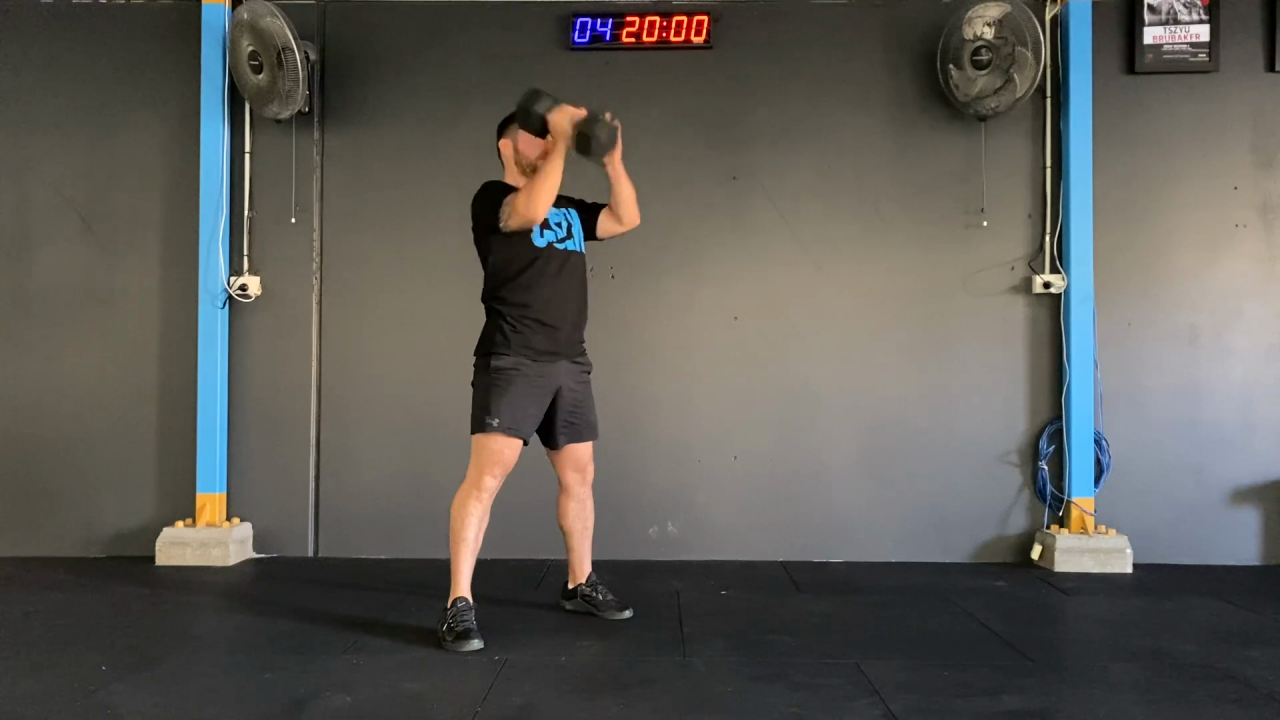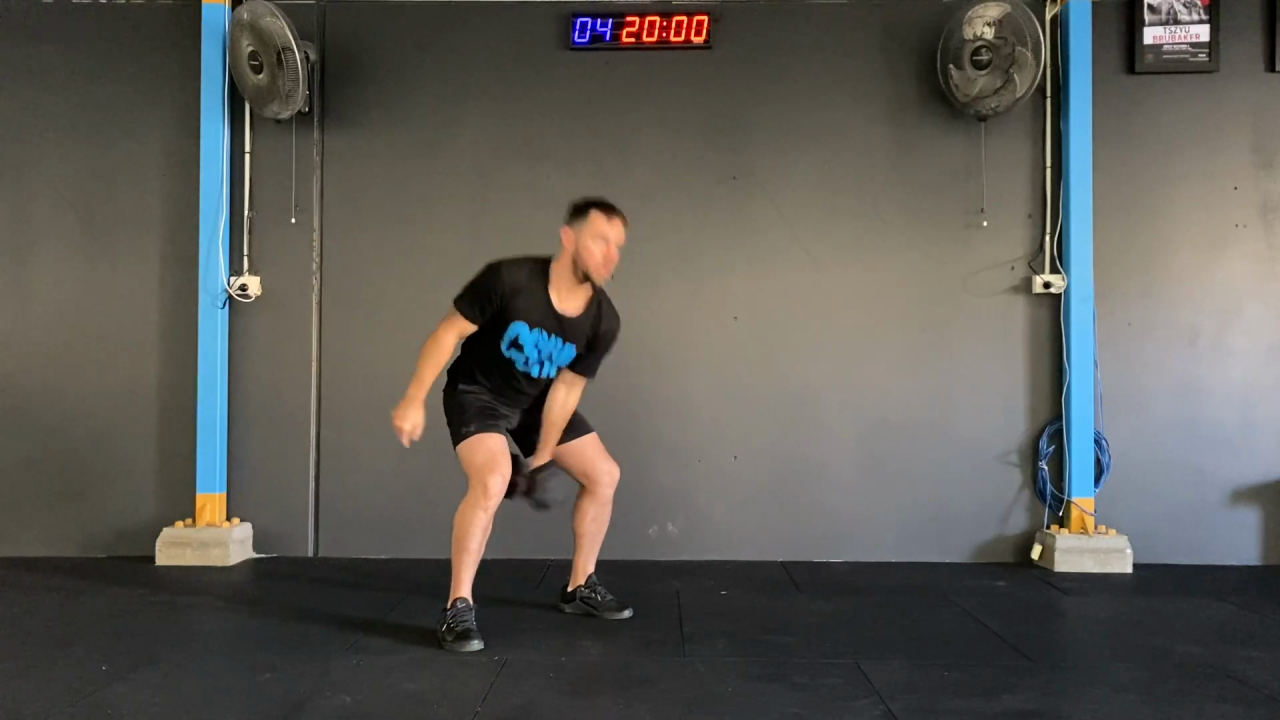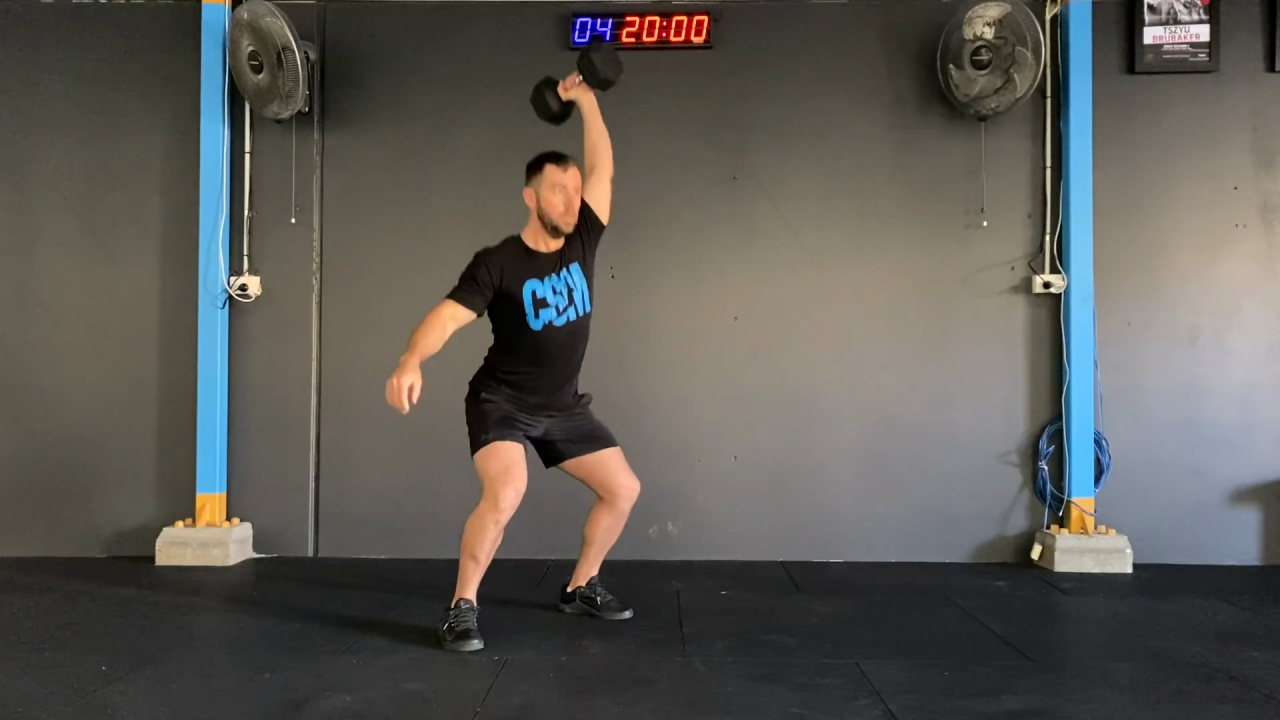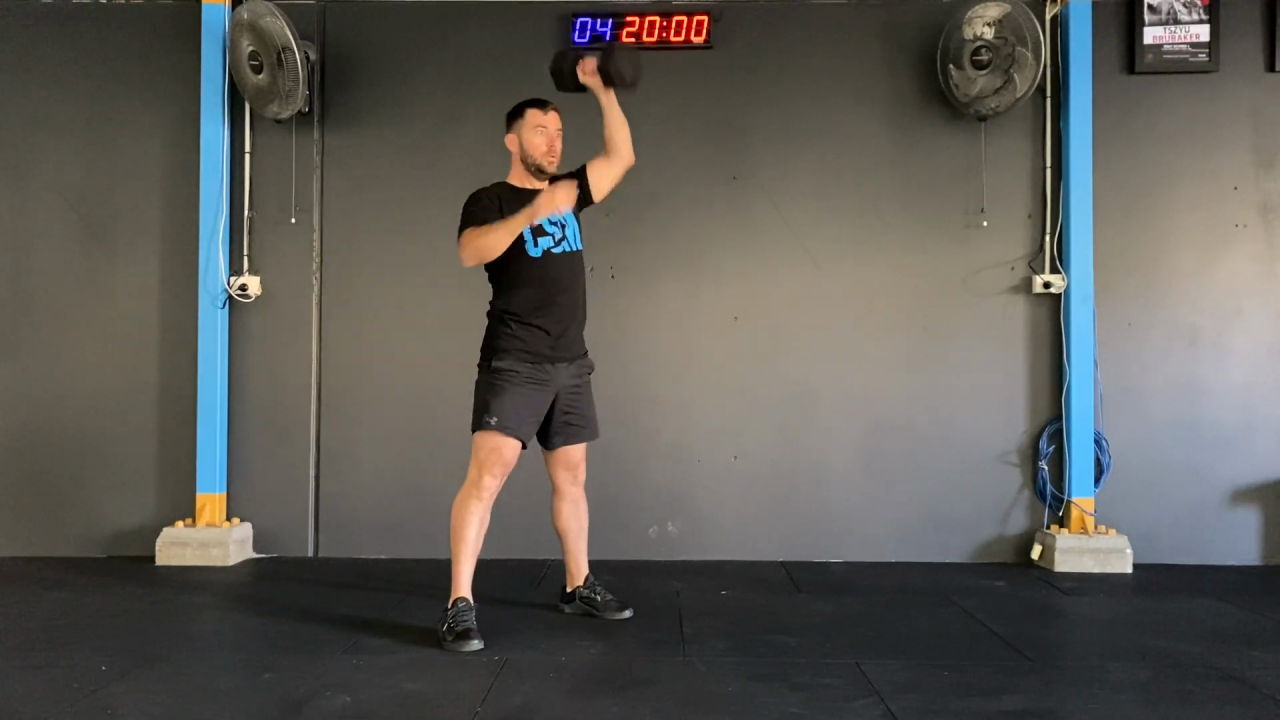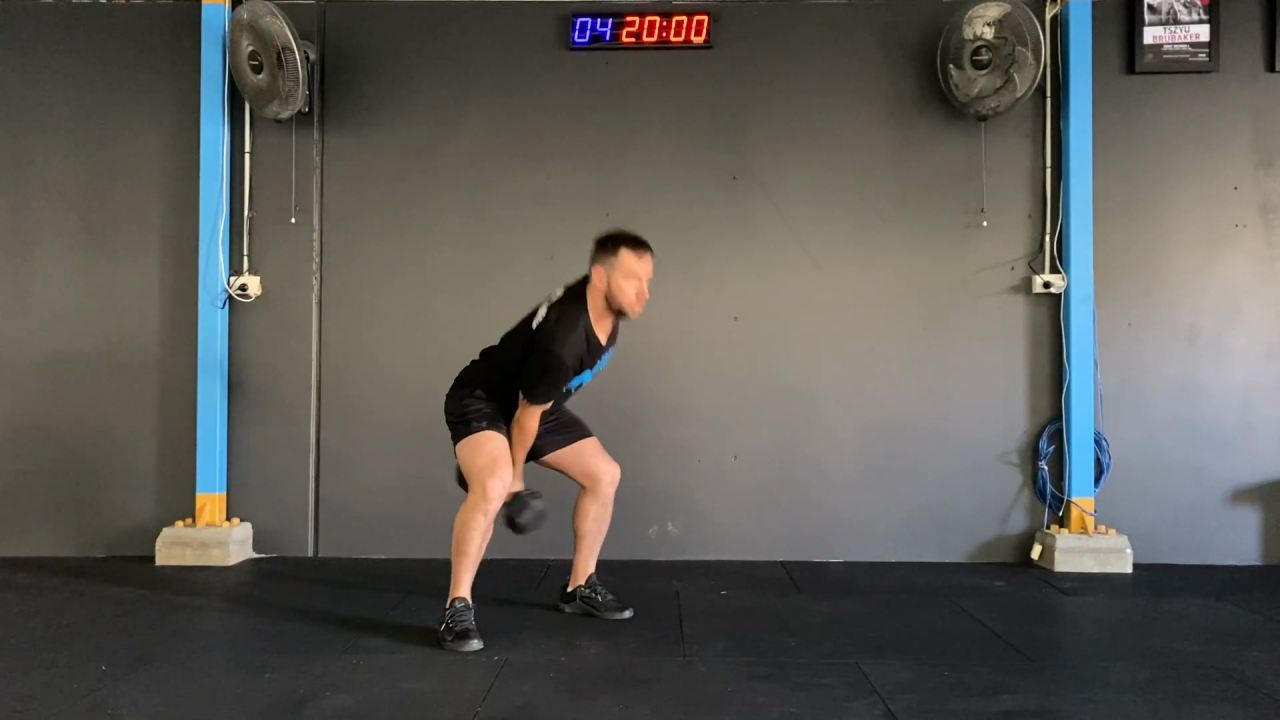
dt=1s
person 1, frame 1
left shoulder: (569, 208)
right shoulder: (492, 198)
left elbow: (627, 219)
right elbow: (532, 208)
left wrist: (612, 162)
right wrist: (560, 134)
left hip: (570, 363)
right hip: (512, 361)
left knee: (578, 476)
right knee: (486, 477)
left ankle: (580, 584)
right ankle: (458, 604)
person 1, frame 2
left shoulder: (603, 321)
right shoulder: (508, 280)
left elbow: (566, 388)
right elbow: (451, 331)
left wrist: (543, 455)
right wrist: (414, 399)
left hip: (534, 402)
right hip: (476, 394)
left knee: (604, 474)
right knee: (492, 480)
left ankle: (580, 585)
right ankle: (458, 606)
person 1, frame 3
left shoulder: (583, 241)
right shoulder: (498, 263)
left elbow: (603, 170)
right elbow: (445, 317)
left wrist: (586, 101)
right wrist: (410, 362)
left hip: (562, 405)
right hip: (501, 403)
left knee: (623, 489)
right knee: (505, 496)
left ankle: (581, 586)
right ankle: (462, 606)
person 1, frame 4
left shoulder: (568, 192)
right shoulder: (490, 199)
left elbow: (621, 155)
right elbow: (470, 252)
left wrist: (601, 89)
right wrist: (533, 211)
left hip: (571, 363)
right hip: (515, 363)
left knee: (570, 478)
right knee: (487, 477)
left ankle: (579, 586)
right ankle: (459, 605)
person 1, frame 5
left shoulder: (602, 300)
right shoulder: (562, 340)
right elbow: (527, 416)
right wrist: (514, 470)
left hip: (537, 401)
right hip: (482, 402)
left knee: (604, 475)
right knee: (494, 485)
left ankle: (580, 586)
right ankle: (457, 607)
